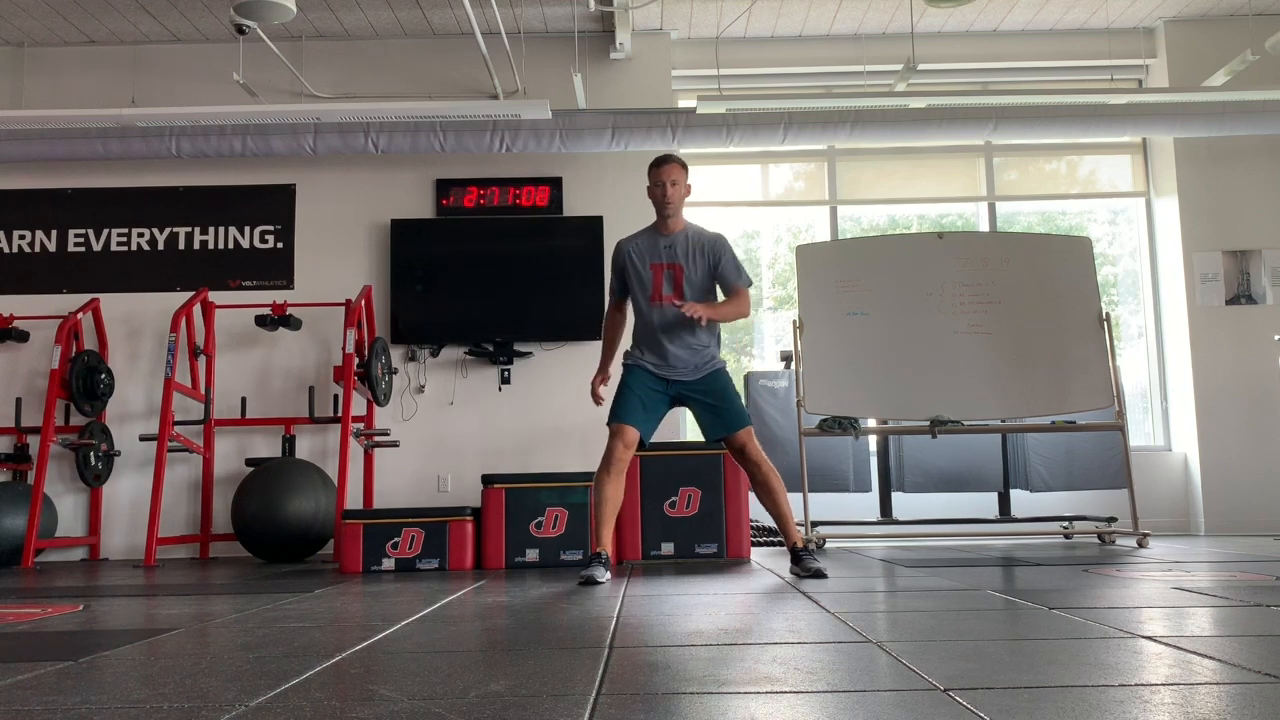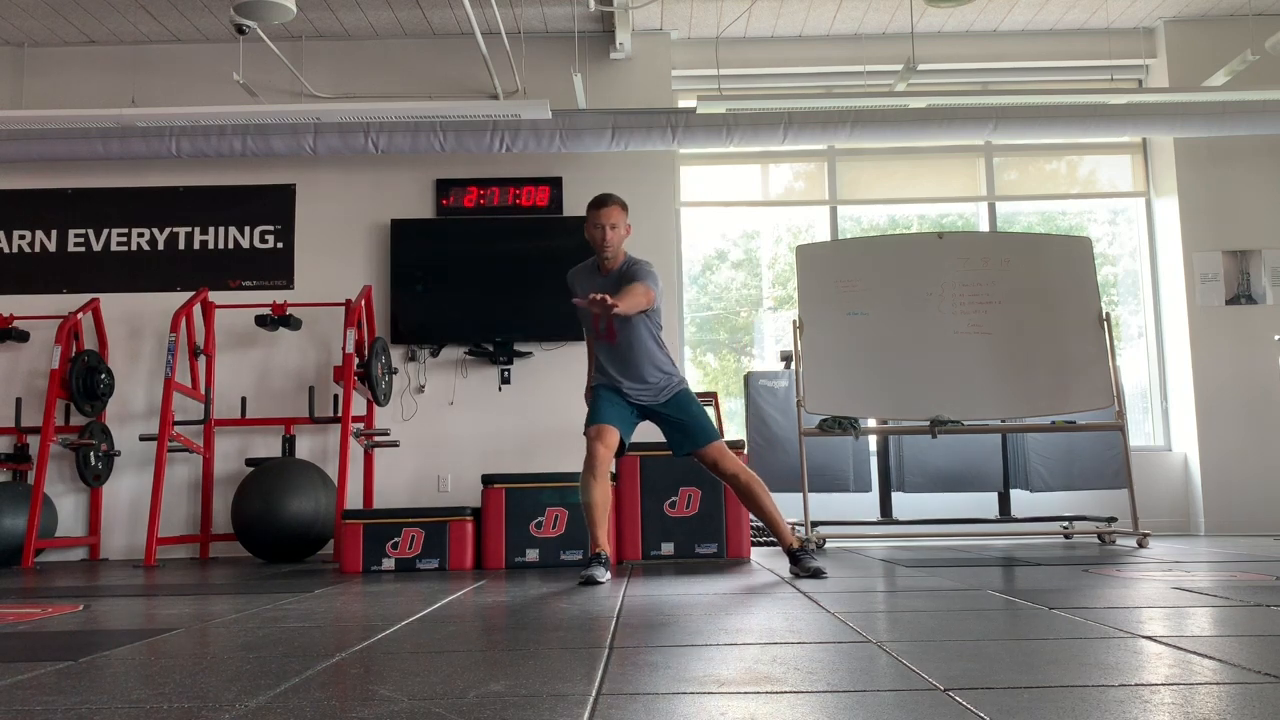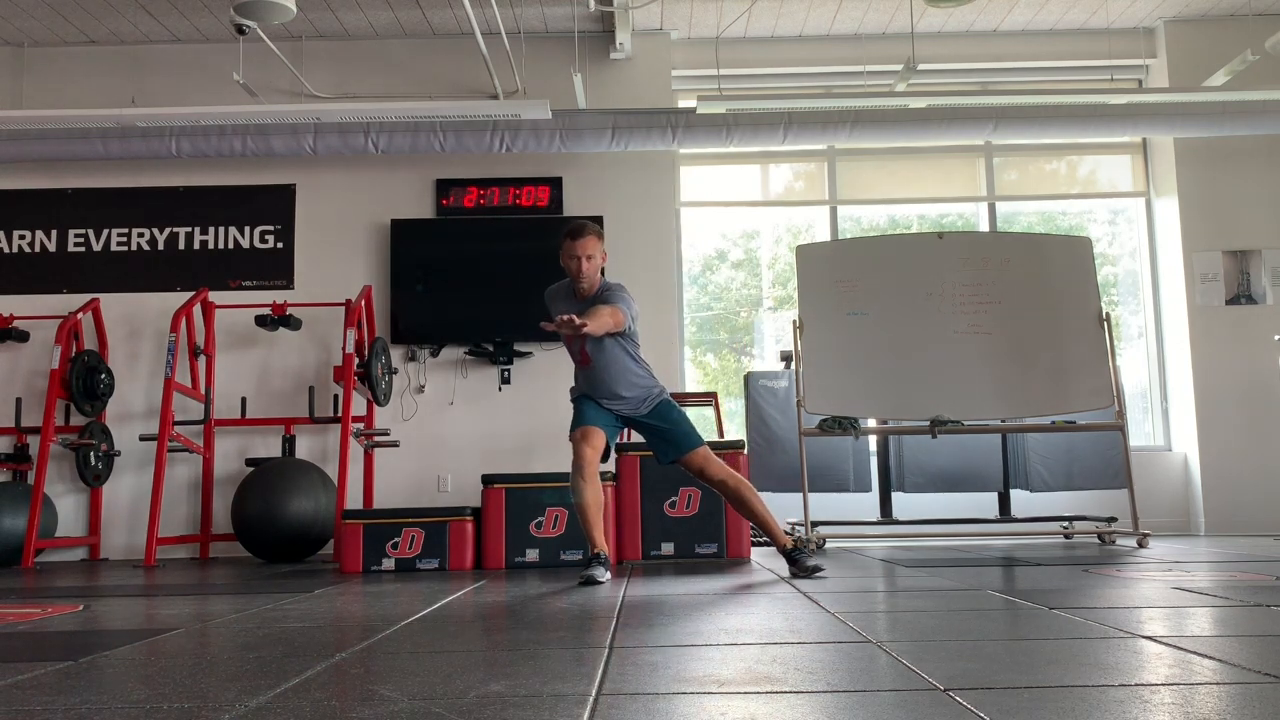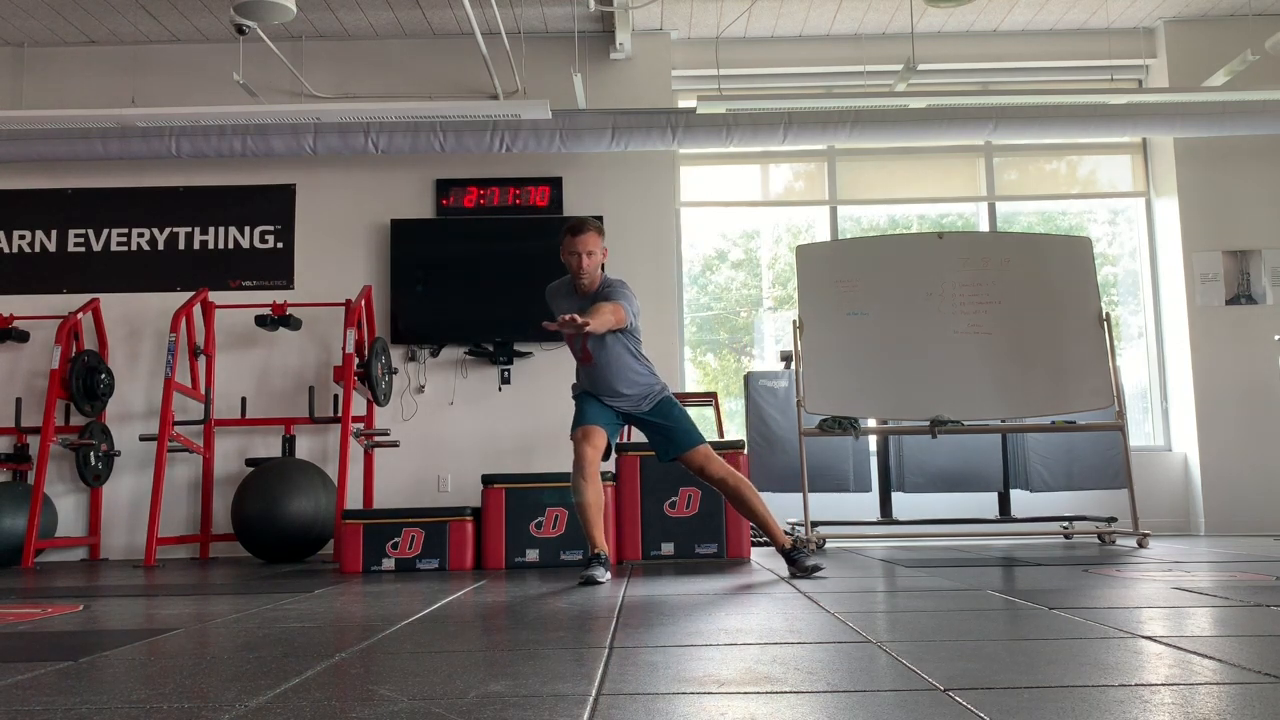
dt=0.7s
person 1, frame 1
left shoulder: (712, 244)
right shoulder: (627, 249)
left elbow: (742, 305)
right elbow: (617, 309)
left wrist: (703, 310)
right wrist: (604, 366)
left hip: (703, 367)
right hip: (646, 368)
left knee: (749, 450)
right knee: (618, 449)
left ankle: (798, 549)
right ankle: (600, 556)
person 1, frame 2
left shoulder: (641, 271)
right shoulder: (577, 278)
left elbow: (639, 297)
left wrist: (613, 304)
right wrist: (592, 378)
left hip: (664, 387)
right hip: (612, 387)
left knee: (724, 462)
right knee: (599, 449)
left ankle: (794, 549)
right ankle: (599, 556)
person 1, frame 3
left shoulder: (616, 296)
right shoulder: (554, 297)
left elbow: (604, 319)
left wrist: (582, 324)
left hip: (645, 398)
right hip: (595, 399)
left knee: (711, 469)
right knee: (585, 450)
left ankle: (788, 548)
right ankle: (599, 556)
person 1, frame 4
left shoulder: (618, 292)
right shoulder: (555, 294)
left elbow: (607, 315)
left wrist: (585, 322)
left hip: (648, 395)
right hip: (596, 396)
left knee: (713, 467)
right knee: (586, 450)
left ankle: (788, 547)
right ankle: (599, 557)
